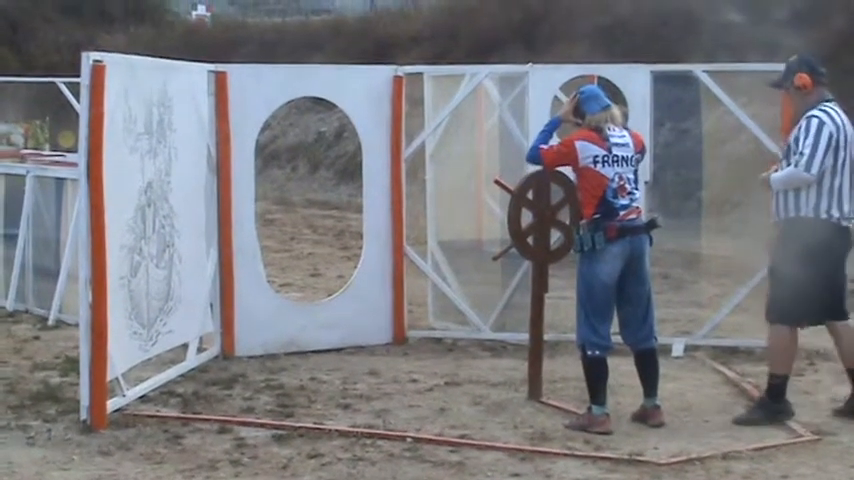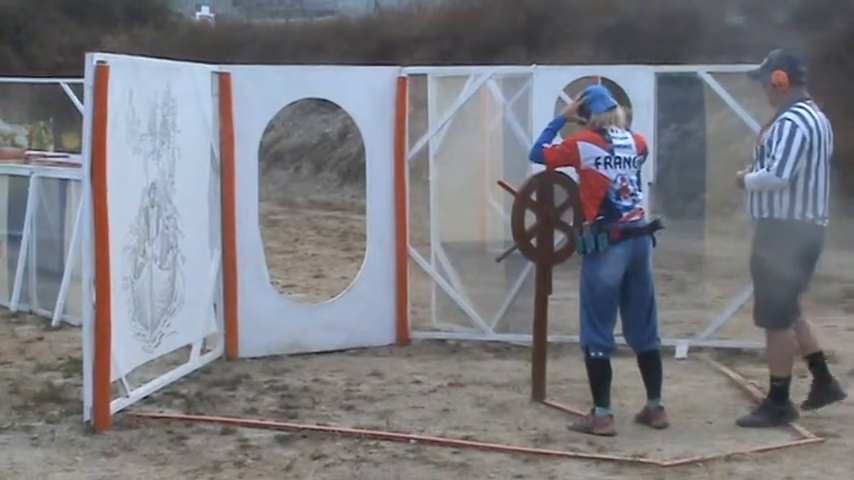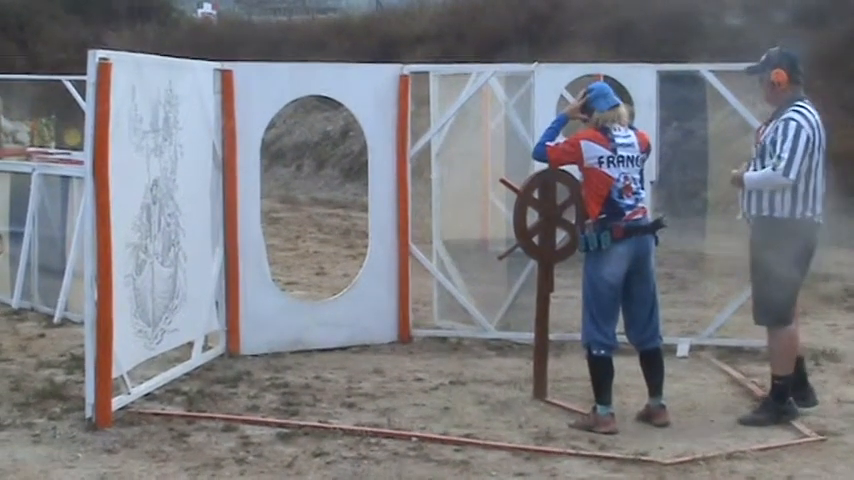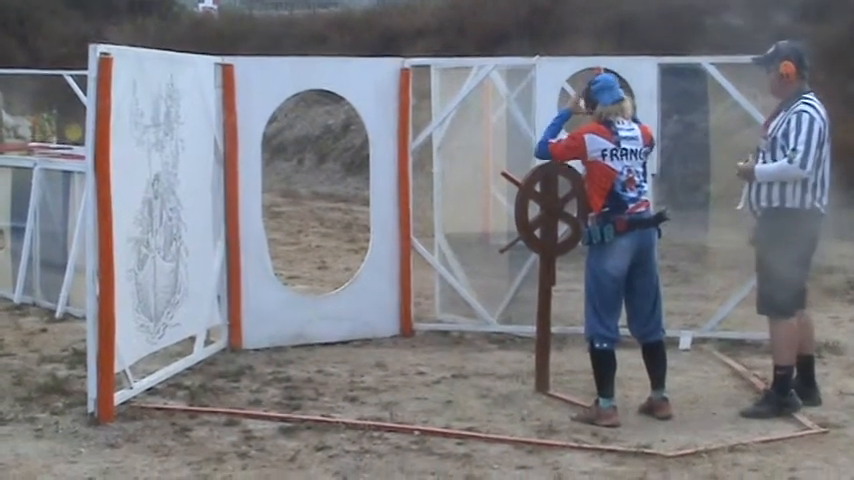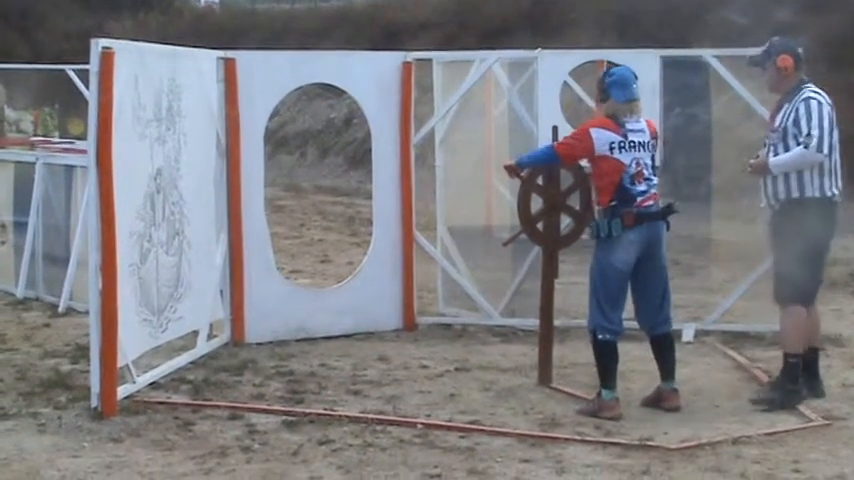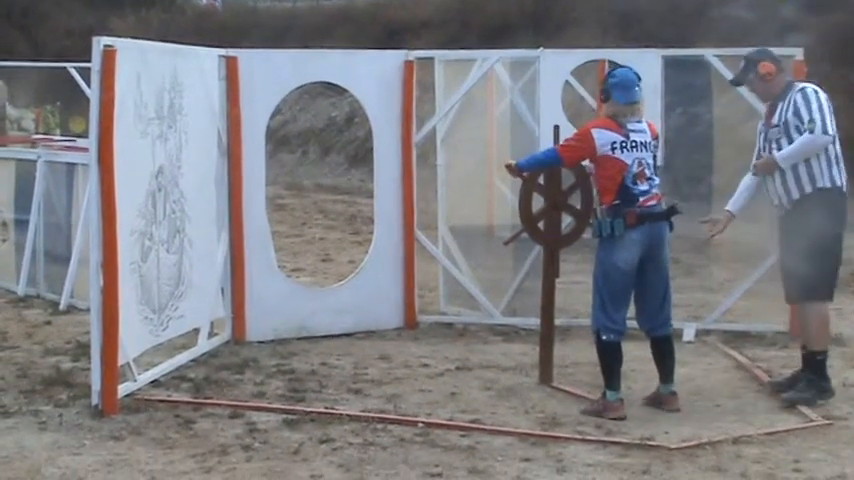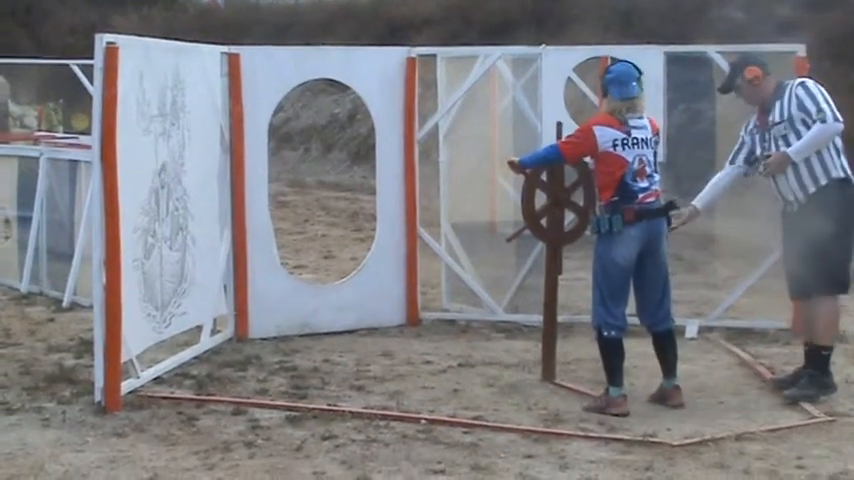
dt=0.4s
person 1, frame 1
left shoulder: (817, 120)
left elbow: (805, 173)
left wrist: (773, 178)
right wrist: (785, 173)
left hip: (808, 230)
left knee: (782, 315)
left ankle: (775, 400)
person 1, frame 2
left shoulder: (790, 121)
right shoulder: (816, 118)
left elbow: (777, 176)
left wrist: (746, 179)
right wrist: (756, 175)
left hip: (784, 229)
right hip: (805, 227)
left knee: (775, 317)
right knee: (787, 311)
left ankle: (778, 402)
right ankle: (823, 381)
person 1, frame 3
left shoulder: (793, 121)
right shoulder: (803, 115)
left elbow: (783, 176)
left wrist: (744, 178)
right wrist: (753, 174)
left hip: (783, 228)
right hip: (790, 225)
left knee: (776, 314)
right knee: (781, 310)
left ankle: (780, 399)
right ankle: (798, 385)
person 1, frame 4
left shoulder: (805, 114)
right shoulder: (790, 110)
left elbow: (799, 167)
left wrist: (755, 171)
right wrist: (758, 168)
left hip: (791, 220)
right hip: (780, 218)
left knee: (780, 307)
right knee: (793, 304)
left ankle: (782, 392)
right ankle: (806, 383)
person 1, frame 5
left shoulder: (811, 101)
right shoulder: (787, 104)
left elbow: (816, 152)
left wrist: (770, 164)
left hip: (809, 209)
right hip: (792, 209)
left knee: (791, 296)
right knee: (802, 295)
left ankle: (790, 381)
right ankle: (809, 375)
person 1, frame 6
left shoulder: (806, 95)
right shoulder: (771, 114)
left elbow: (822, 136)
right elbow: (758, 171)
left wrist: (778, 159)
right wrist: (729, 211)
left hip: (820, 202)
right hip: (795, 208)
left knee: (811, 293)
right knee: (799, 293)
left ankle: (818, 378)
right ankle: (808, 370)
person 1, frame 7
left shoulder: (802, 90)
right shoulder: (756, 124)
right elbow: (732, 170)
left wrist: (790, 155)
right wrist: (695, 207)
right hip: (797, 207)
left knee: (823, 288)
right knee: (802, 290)
left ankle: (821, 373)
right ankle: (810, 366)
person 2, frame 1
left shoulder: (580, 142)
right shoulder: (634, 140)
left elbow: (535, 155)
left wrist: (558, 119)
right wrist: (616, 124)
left hip: (603, 243)
right hip: (636, 238)
left knee: (594, 332)
right knee: (641, 327)
left ankle: (598, 413)
right ankle: (652, 406)
person 2, frame 2
left shoulder: (584, 143)
right shoulder: (638, 142)
left elbow: (537, 153)
left wrist: (563, 117)
right wrist: (617, 124)
left hip: (606, 245)
right hip: (639, 240)
left knee: (597, 334)
right knee: (644, 329)
left ankle: (602, 415)
right ankle: (655, 407)
person 2, frame 3
left shoulder: (586, 142)
right shoulder: (640, 140)
left elbow: (540, 151)
left wrist: (565, 115)
right wrist: (620, 120)
left hip: (608, 244)
right hip: (641, 238)
left knee: (599, 332)
right knee: (646, 328)
left ankle: (603, 413)
right ankle: (657, 406)
person 2, frame 4
left shoulder: (589, 136)
right shoulder: (643, 133)
left elbow: (543, 149)
left wrist: (567, 111)
right wrist: (624, 115)
left hip: (611, 236)
right hip: (645, 231)
left knee: (602, 325)
right knee: (649, 321)
left ankle: (605, 406)
right ankle: (659, 398)
person 2, frame 5
left shoulder: (595, 131)
right shoulder: (649, 129)
left elbow: (555, 153)
left wrist: (520, 164)
left hip: (619, 231)
right hip: (653, 225)
left knee: (604, 318)
right knee: (656, 313)
left ankle: (608, 398)
right ankle: (669, 389)
person 2, frame 6
left shoulder: (597, 131)
right shoulder: (650, 131)
left elbow: (557, 155)
left wrist: (520, 166)
left hip: (621, 231)
right hip: (656, 226)
left knee: (608, 319)
right knee: (657, 315)
left ankle: (612, 399)
right ankle: (667, 391)
person 2, frame 7
left shoulder: (598, 128)
right shoulder: (651, 127)
left elbow: (558, 152)
left wrist: (522, 163)
left hip: (619, 227)
right hip: (654, 221)
left knee: (609, 315)
right knee: (658, 310)
left ankle: (615, 395)
right ankle: (671, 387)
